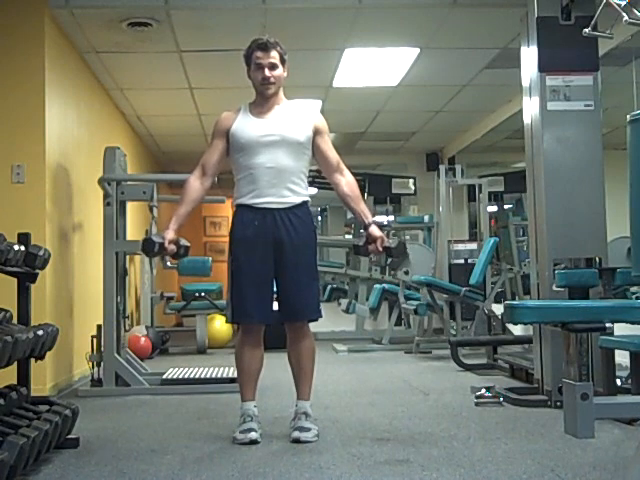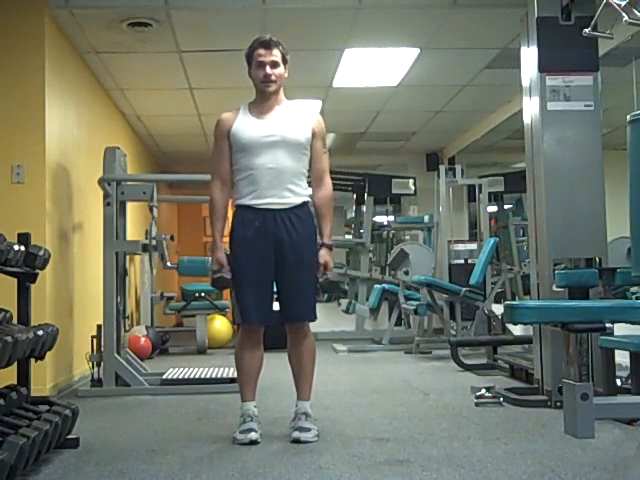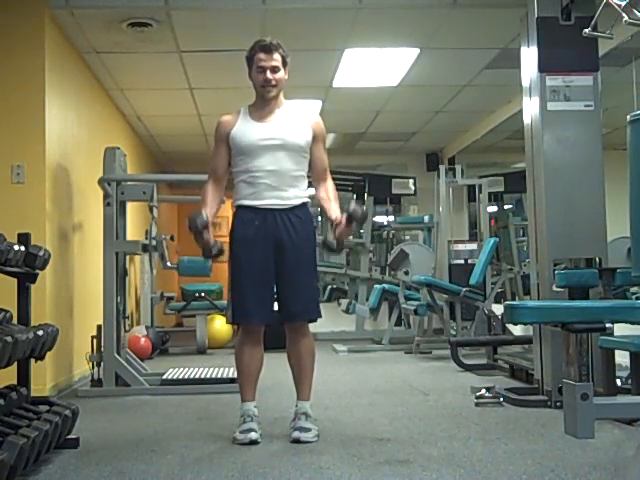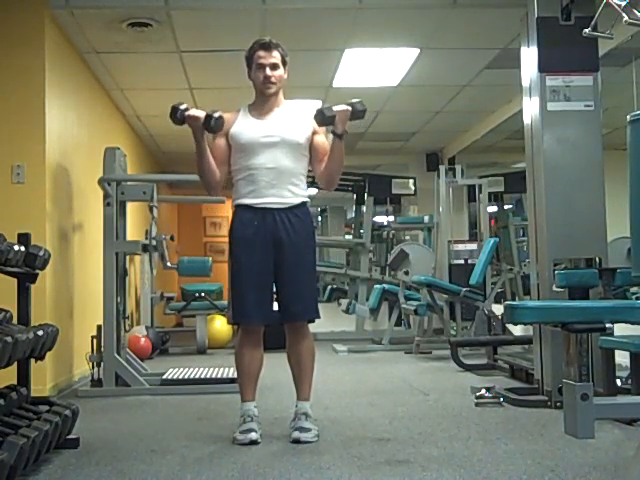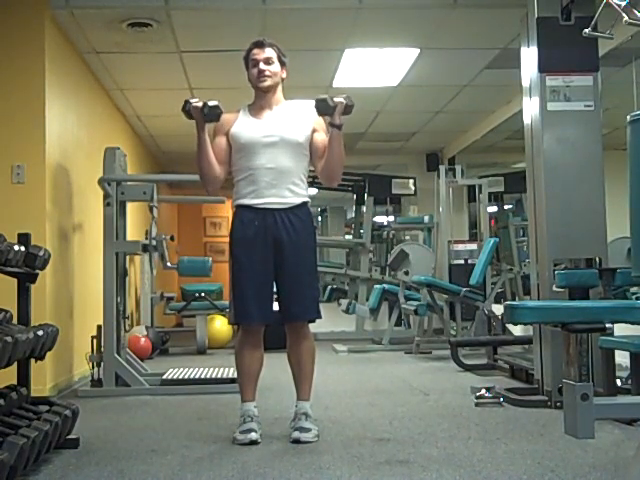
dt=1s
person 1, frame 1
left shoulder: (309, 116)
right shoulder: (230, 121)
left elbow: (339, 174)
right elbow: (202, 176)
left wrist: (369, 222)
right wrist: (173, 225)
left hip: (295, 220)
right hip: (249, 223)
left knee: (299, 321)
right knee: (250, 323)
left ankle: (303, 410)
right ankle: (248, 412)
person 1, frame 2
left shoulder: (309, 118)
right shoulder: (229, 122)
left elbow: (322, 184)
right elbow: (220, 185)
left wrist: (325, 242)
right wrist: (218, 243)
left hip: (296, 222)
right hip: (249, 224)
left knee: (299, 321)
right knee: (250, 323)
left ankle: (303, 411)
right ankle: (249, 412)
person 1, frame 3
left shoulder: (309, 121)
right shoulder: (229, 124)
left elbow: (322, 179)
right elbow: (216, 181)
left wrist: (335, 214)
right wrist: (206, 217)
left hip: (295, 220)
right hip: (249, 223)
left knee: (299, 320)
right knee: (250, 322)
left ankle: (303, 410)
right ankle: (248, 412)
person 1, frame 4
left shoulder: (308, 119)
right shoulder: (230, 122)
left elbow: (327, 180)
right elbow: (213, 184)
left wrist: (339, 133)
right wrist: (199, 137)
left hip: (294, 219)
right hip: (248, 222)
left knee: (298, 320)
right knee: (249, 322)
left ankle: (303, 410)
right ankle: (249, 412)
person 1, frame 5
left shoulder: (309, 116)
right shoulder: (229, 122)
left elbow: (331, 177)
right elbow: (212, 182)
left wrist: (335, 125)
right wrist: (201, 129)
left hip: (295, 219)
right hip: (249, 222)
left knee: (299, 320)
right knee: (250, 322)
left ankle: (303, 411)
right ankle: (249, 412)
